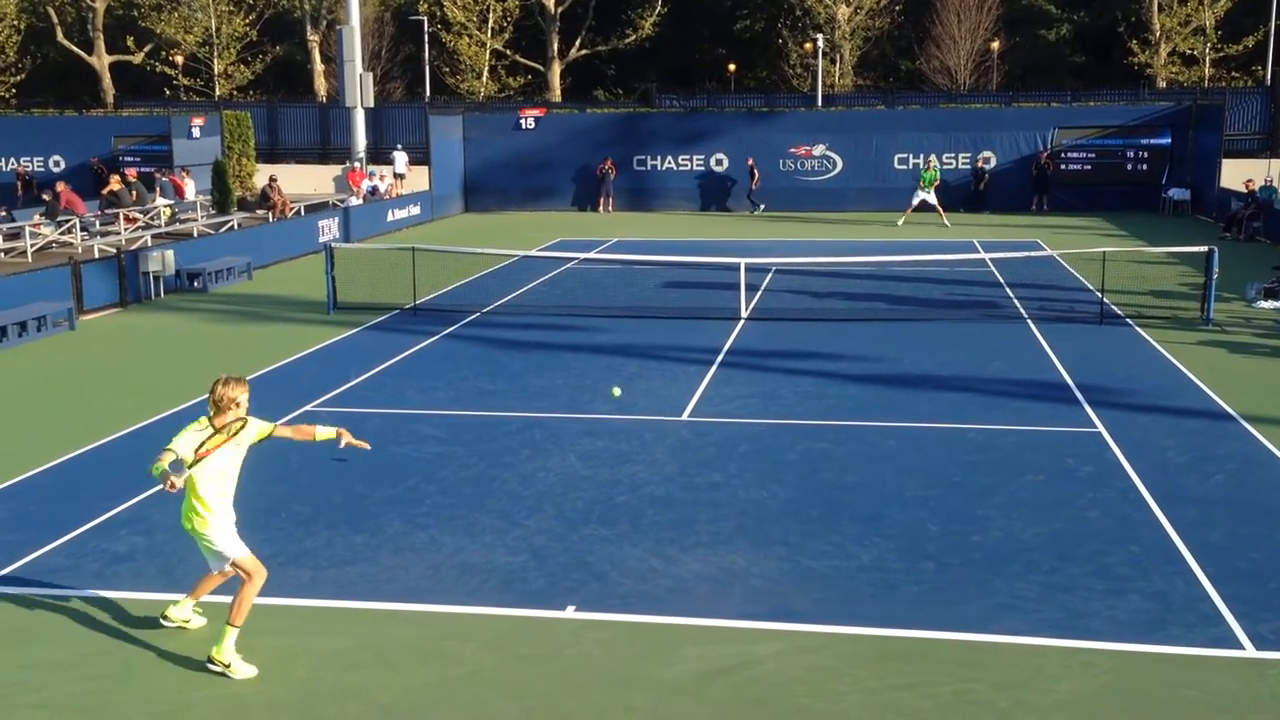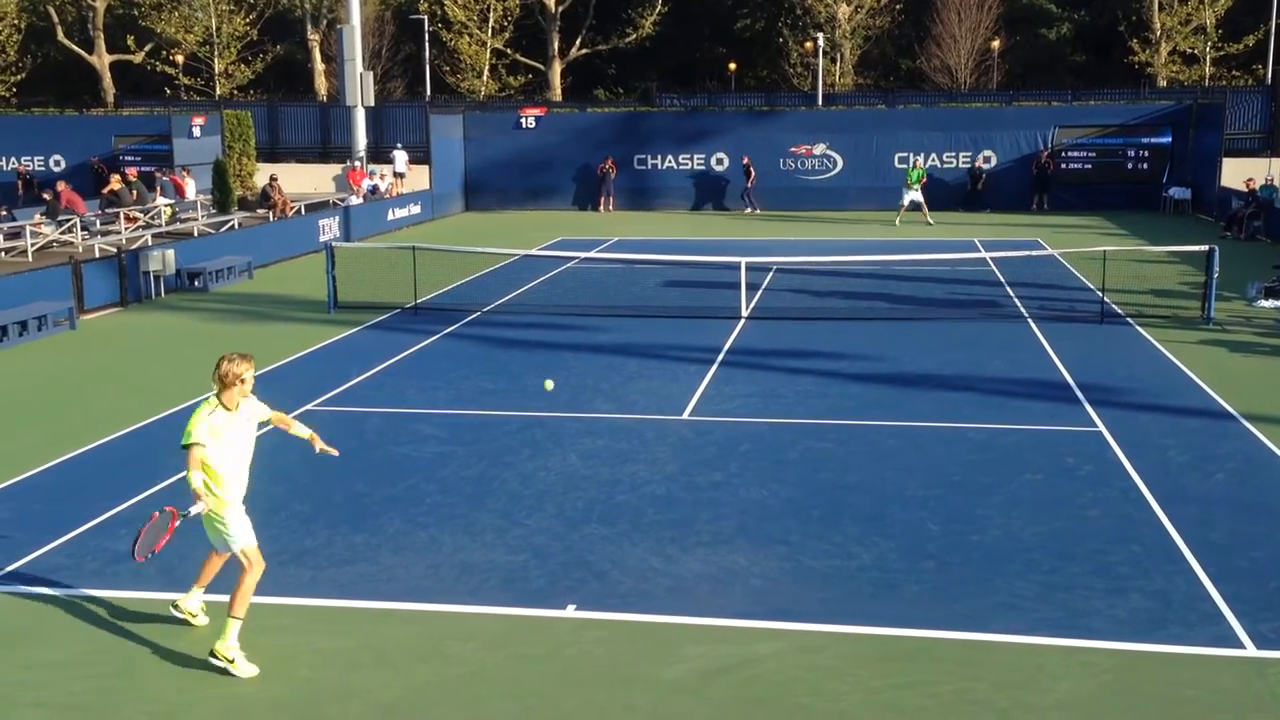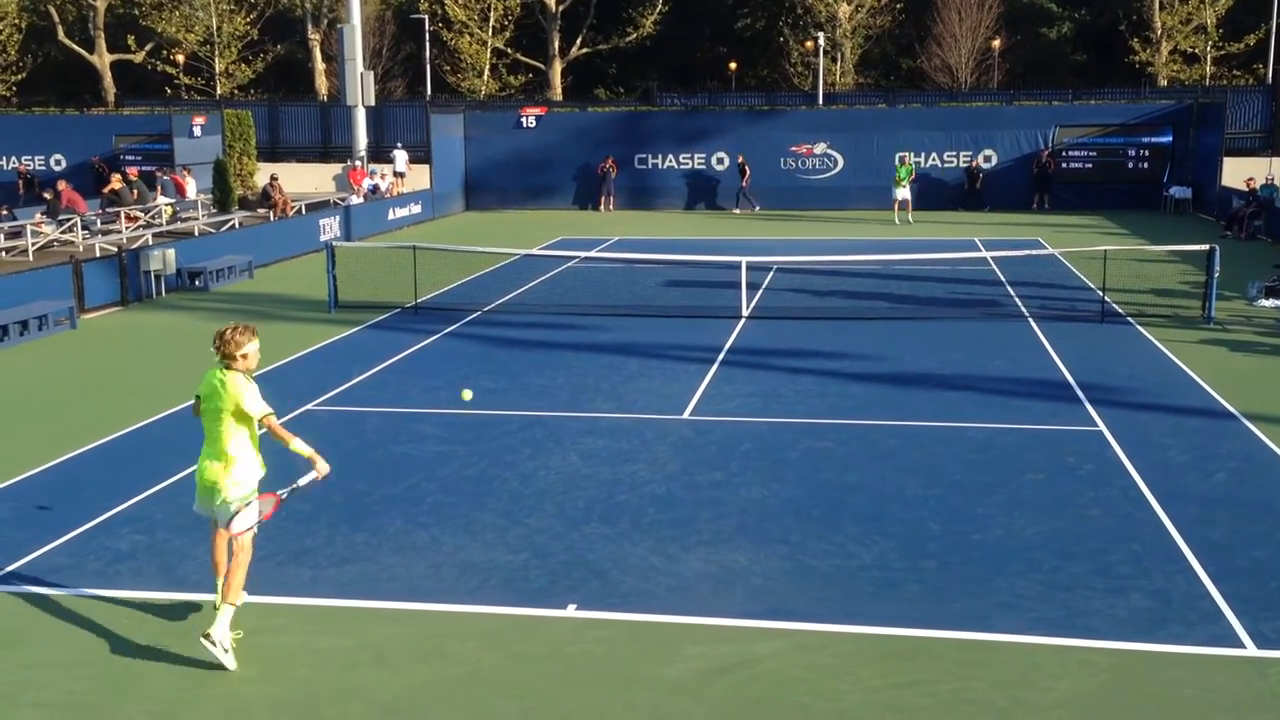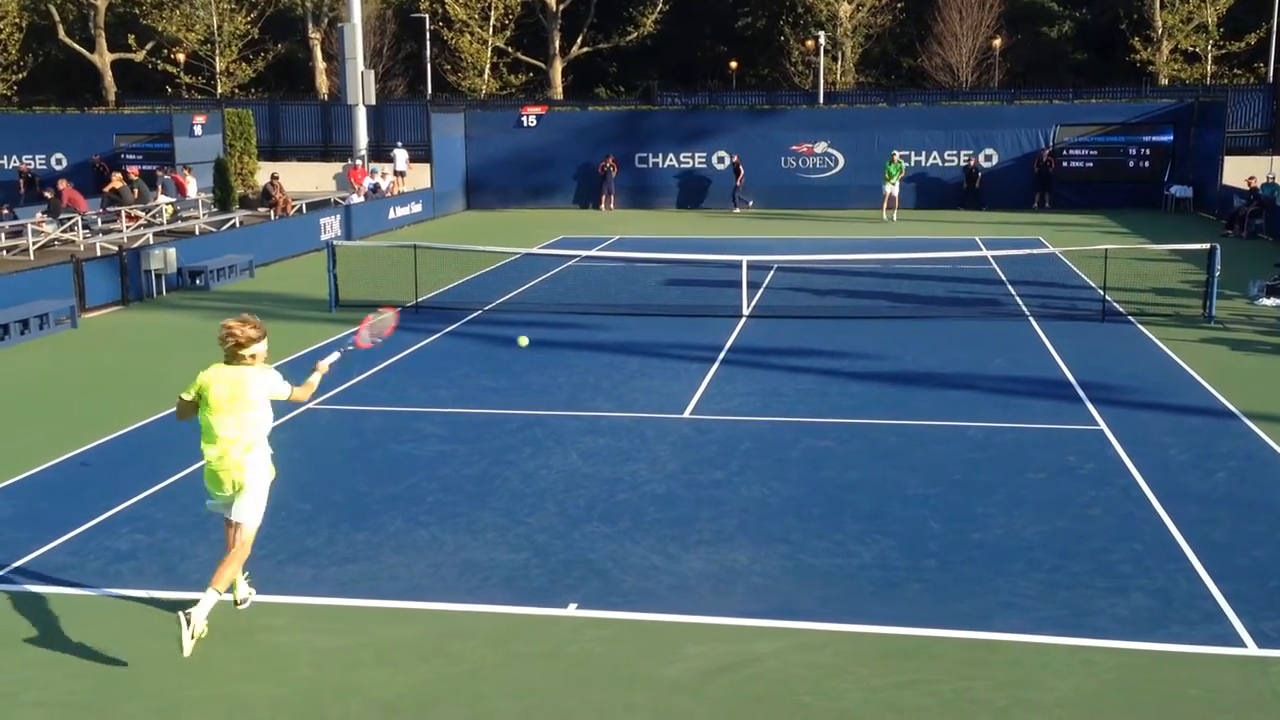
dt=0.1s
person 1, frame 1
left shoulder: (247, 426)
right shoulder: (192, 434)
left elbow: (292, 431)
right elbow: (160, 462)
left wrist: (336, 432)
right wrist: (166, 475)
left hip: (221, 515)
right hip: (205, 520)
left knee: (227, 567)
right knee: (256, 574)
left ankle: (178, 611)
right ankle: (224, 653)
person 1, frame 2
left shoulder: (249, 404)
right shoulder: (204, 417)
left elbow: (279, 418)
right elbow: (192, 462)
left wrist: (312, 436)
right wrist: (198, 486)
left hip: (227, 498)
right hip: (221, 502)
left knee: (222, 550)
right knee: (253, 565)
left ankle: (189, 601)
right ankle: (226, 646)
person 1, frame 3
left shoulder: (212, 377)
right shoulder: (243, 388)
left elbow: (197, 411)
right elbow: (277, 431)
right wrist: (313, 457)
left hip: (209, 475)
right hip: (237, 479)
left knee: (221, 532)
right knee: (242, 550)
left ankle: (221, 595)
right ankle: (219, 630)
person 1, frame 4
left shoulder: (206, 376)
right shoulder: (263, 376)
left elbow: (181, 413)
right elbow: (302, 395)
right wrist: (319, 372)
left hip: (216, 471)
right hip: (251, 475)
left knee: (232, 524)
right knee: (240, 547)
left ankle: (238, 588)
right ankle: (199, 613)
